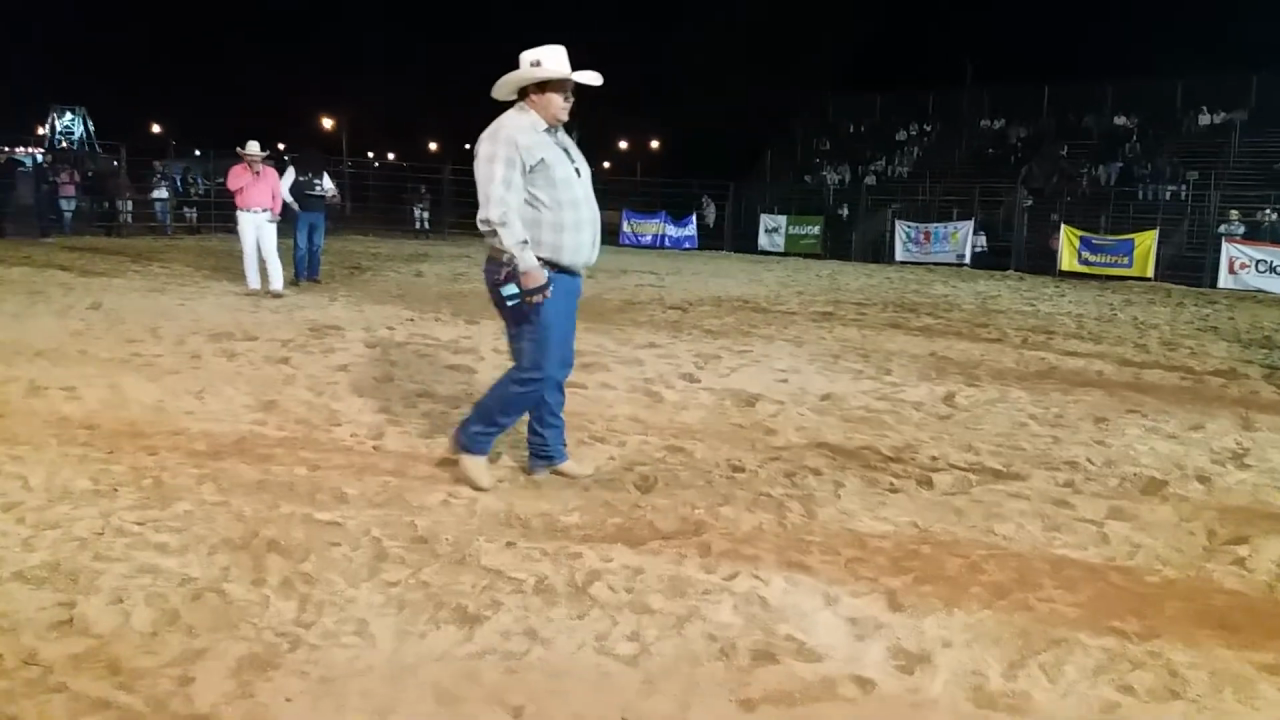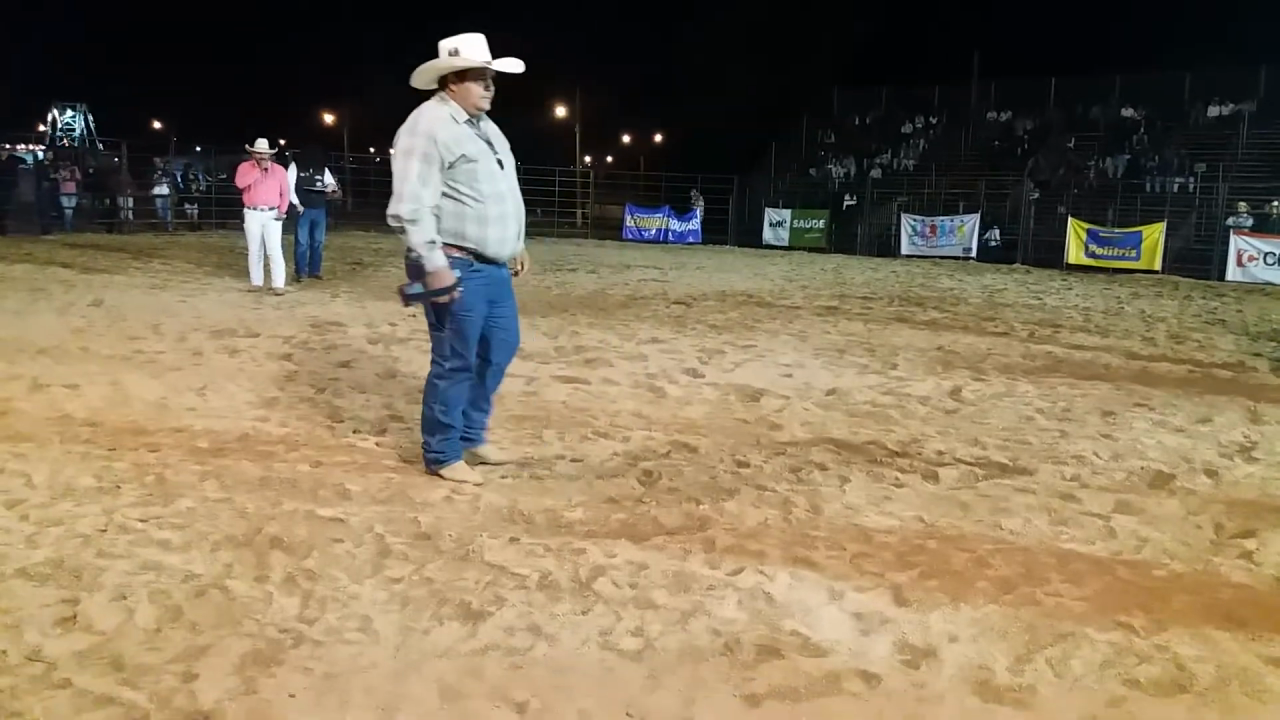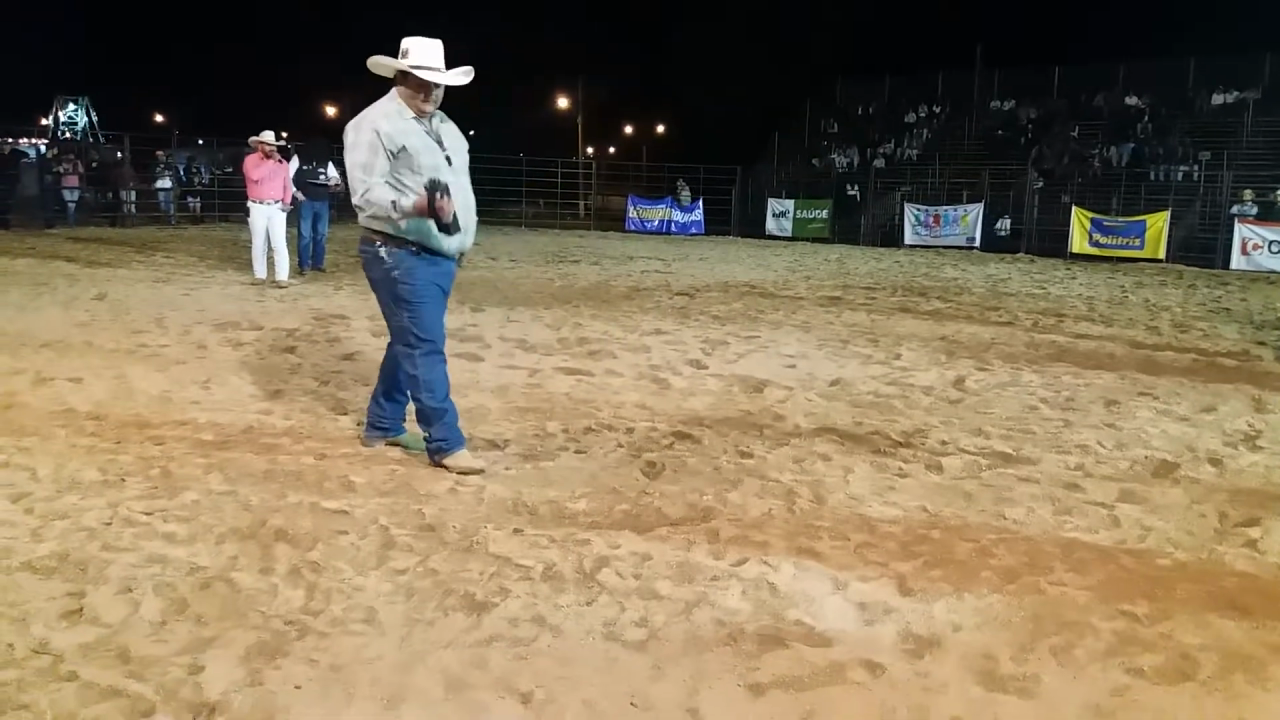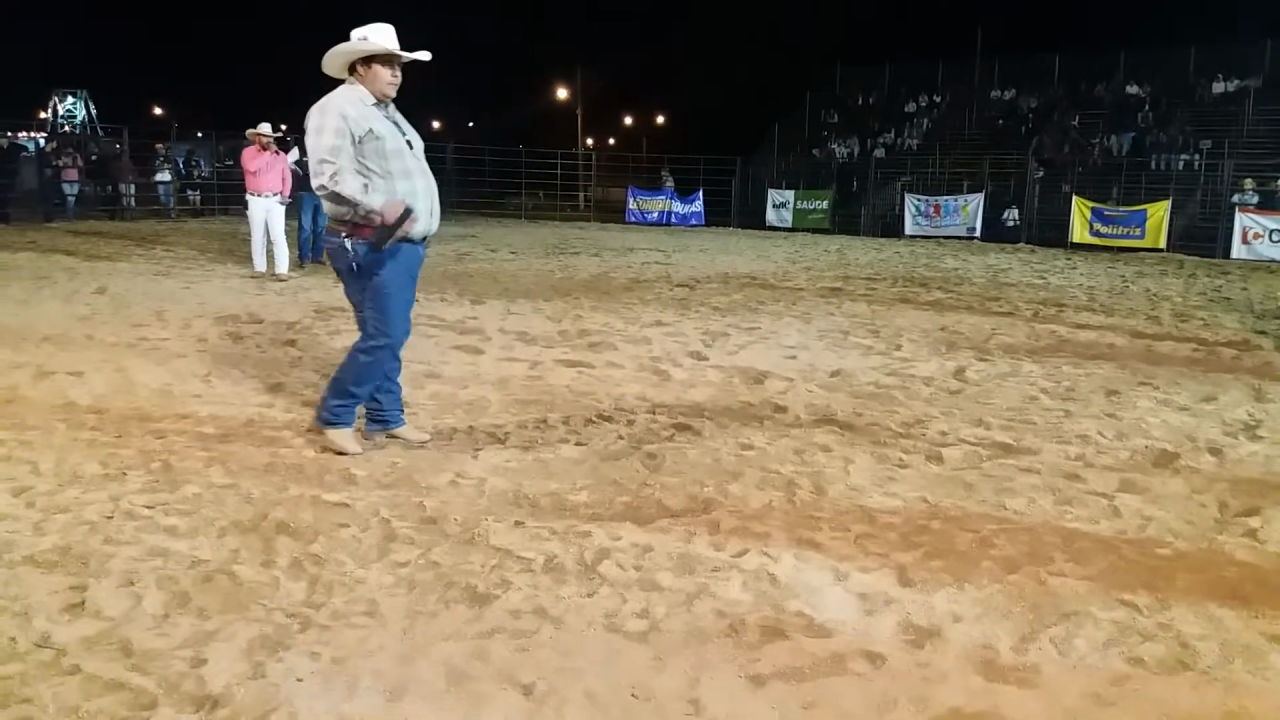
dt=0.5s
person 1, frame 1
left shoulder: (556, 137)
right shoulder: (508, 135)
right elbow: (499, 212)
left wrist: (561, 269)
right wrist: (526, 265)
left hip: (562, 275)
right hip: (528, 276)
left knee: (556, 367)
right knee: (538, 369)
left ankle: (547, 453)
right ankle: (471, 440)
person 1, frame 2
left shoulder: (482, 126)
right shoulder: (427, 128)
right elbow: (410, 207)
left wrist: (517, 244)
right wrist: (433, 265)
left hip: (492, 266)
right hip: (453, 267)
left knee: (500, 348)
right knee: (456, 361)
left ankle: (470, 436)
right ankle: (443, 454)
person 1, frame 3
left shoulder: (444, 125)
right shoulder: (374, 123)
left elbow: (457, 184)
right elbow: (366, 192)
left wrist: (463, 236)
right wrist: (415, 205)
left hip: (440, 256)
right hip: (399, 256)
left knee: (411, 342)
right knee: (424, 346)
left ankle: (382, 425)
right ankle: (445, 443)
person 1, frame 4
left shoulder: (388, 113)
right shoulder: (336, 109)
right elbow: (330, 176)
left wrist: (414, 220)
right wrist: (379, 206)
left hip: (405, 244)
right hip: (368, 246)
left knee: (393, 334)
right knee: (380, 334)
left ankle: (384, 417)
right ankle: (334, 416)
